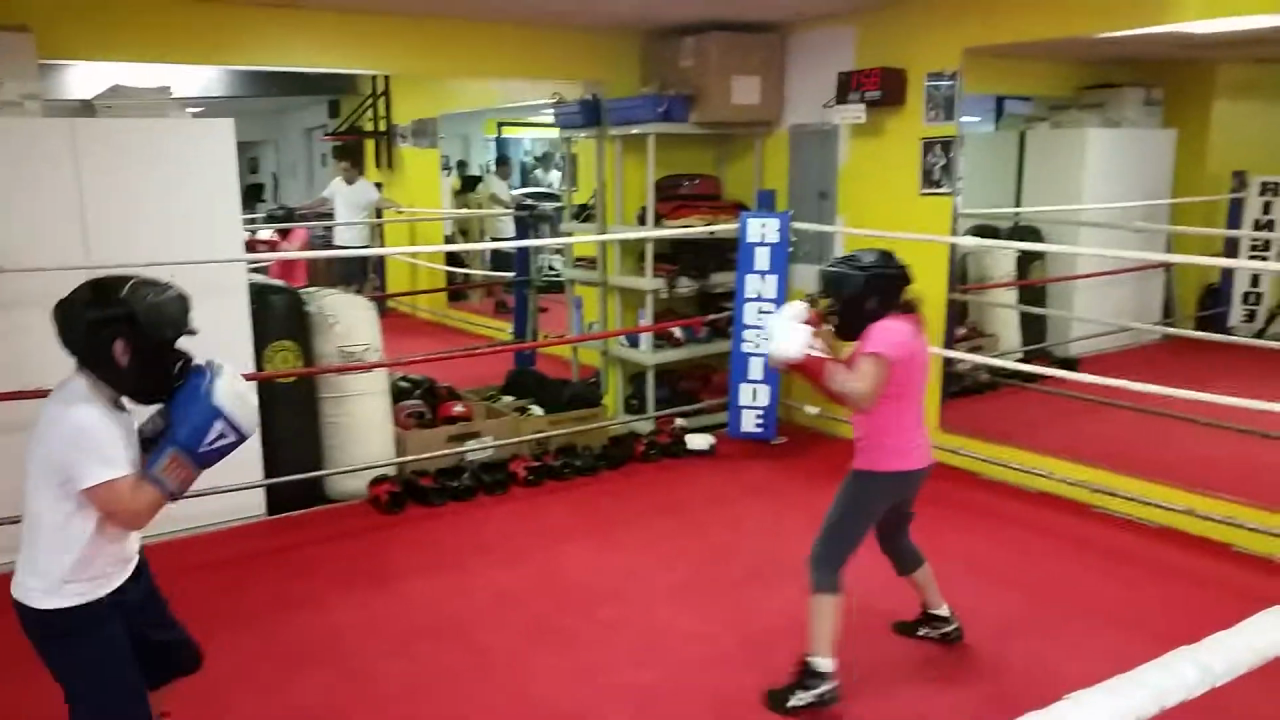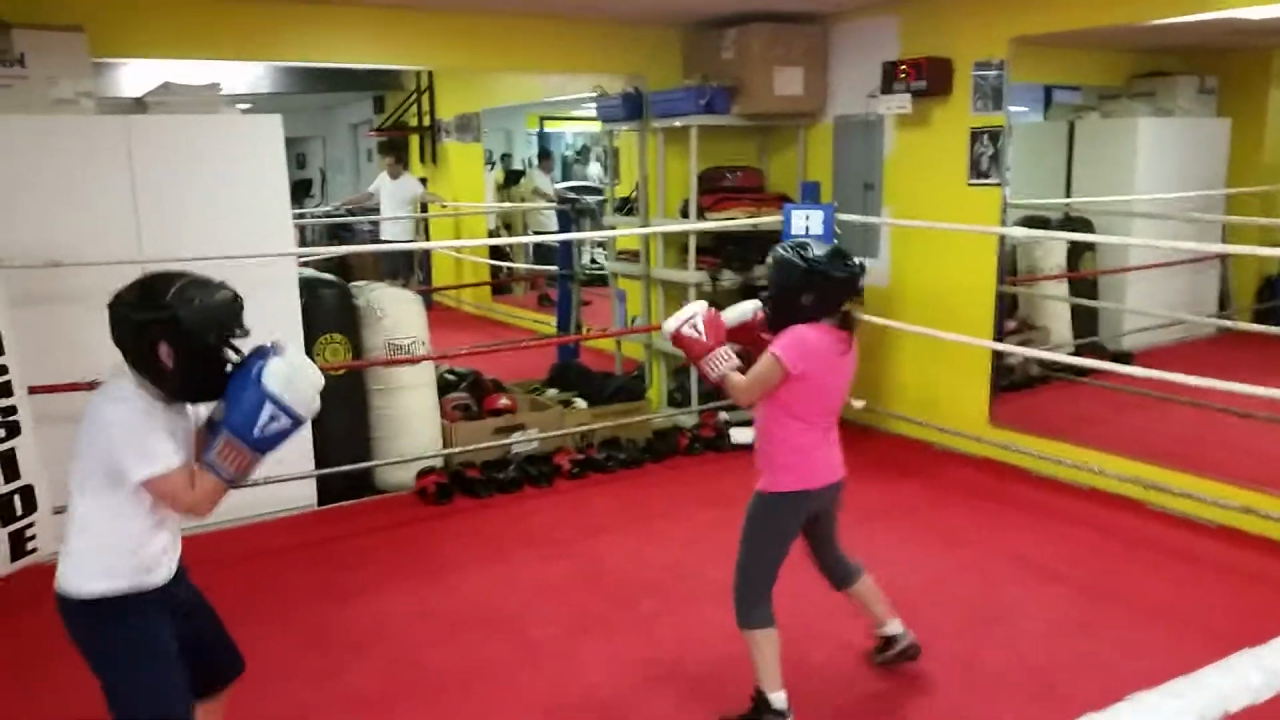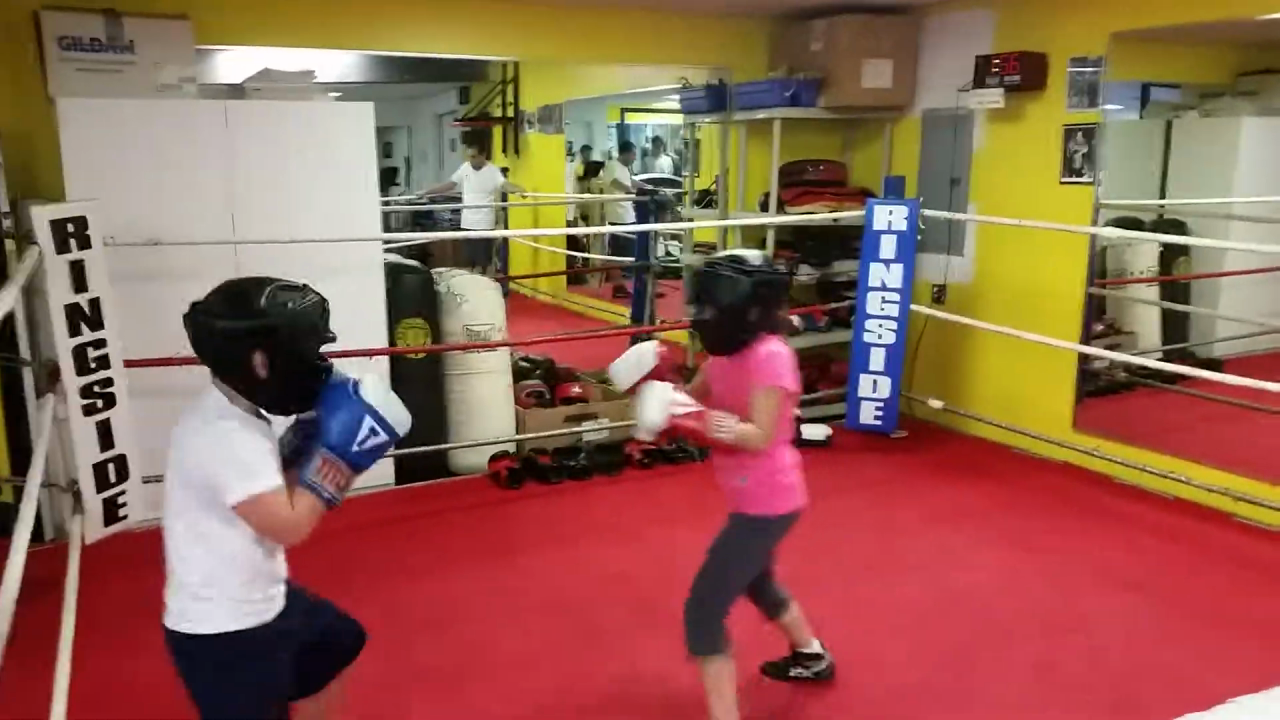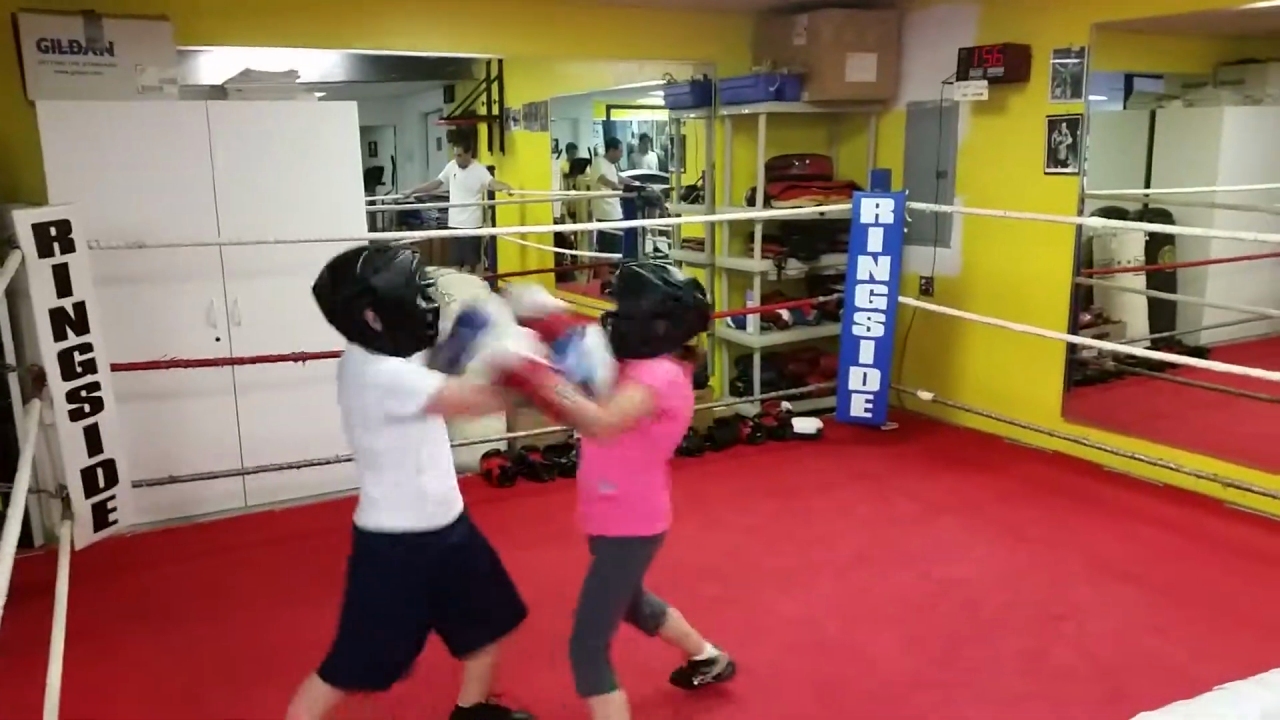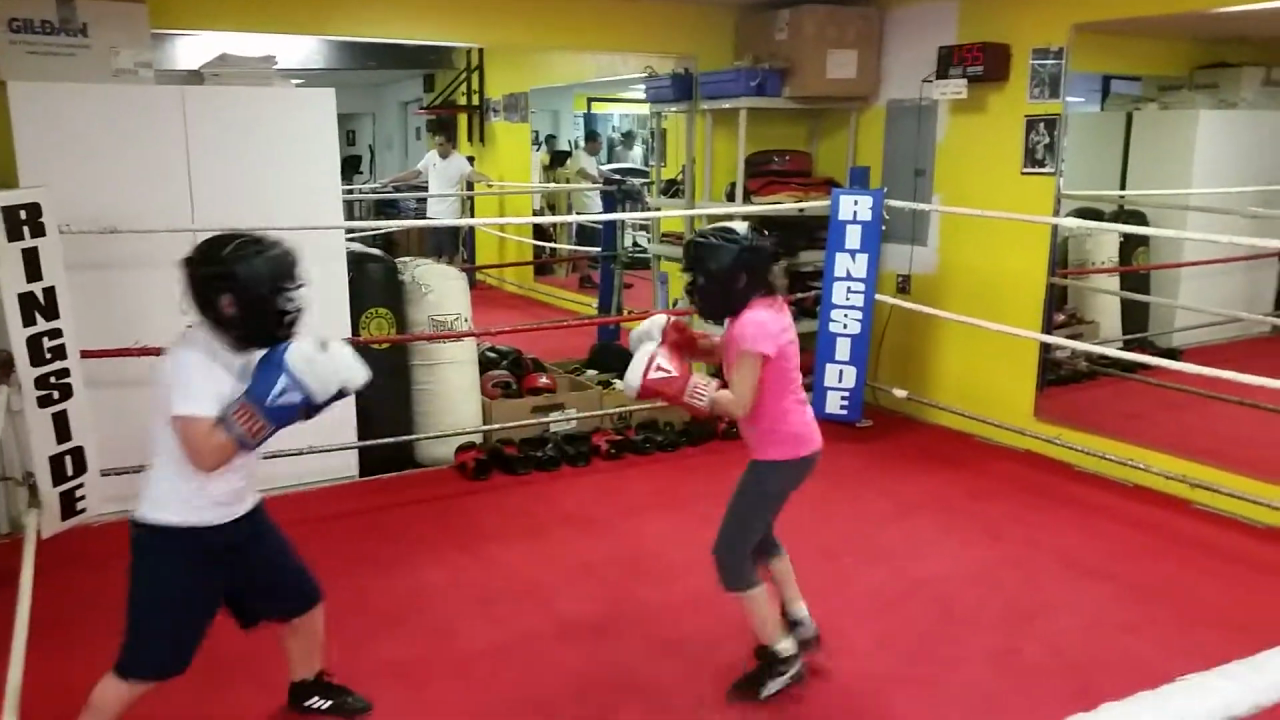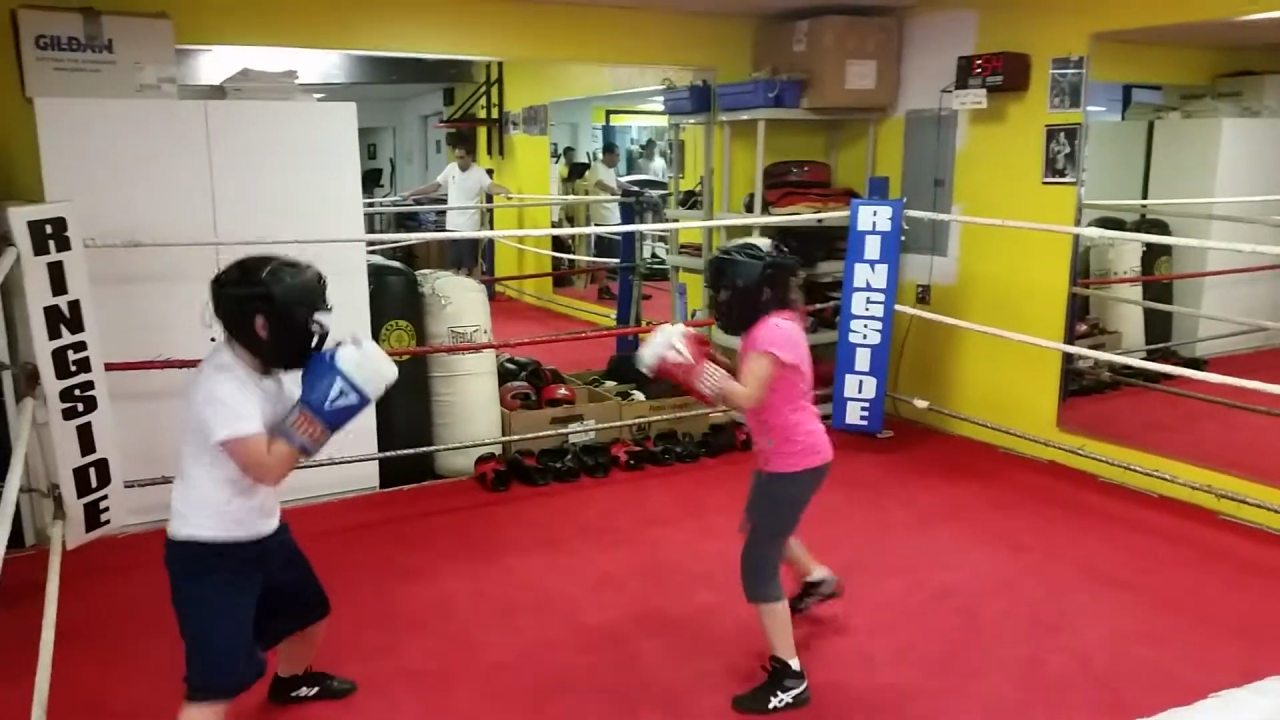
dt=0.7s
person 1, frame 1
left shoulder: (883, 332)
right shoulder: (903, 325)
left elbow: (861, 395)
right elbow: (847, 375)
left wrist: (817, 364)
right wrist: (814, 341)
left hip: (882, 466)
right hip: (913, 461)
left knee: (825, 558)
right knee: (894, 538)
left ankle: (817, 677)
right ankle: (940, 617)
person 1, frame 2
left shoulder: (797, 340)
right shoulder: (842, 337)
left elbow: (745, 394)
left wrist: (708, 348)
right wrist: (761, 341)
left hip: (787, 483)
right hip: (827, 477)
left knee: (751, 589)
right knee: (830, 558)
right ankle: (895, 634)
person 1, frame 3
left shoulder: (769, 358)
right shoulder: (734, 354)
left elbow: (758, 438)
right elbow: (704, 403)
left wrist: (687, 419)
right wrist: (659, 379)
left hip: (767, 505)
right hip: (758, 500)
left knee: (702, 614)
right knee: (754, 581)
right ankle: (813, 656)
person 1, frame 4
left shoulder: (659, 375)
right shoulder: (641, 363)
left elbow: (601, 423)
left wrist: (535, 379)
right wrist: (561, 331)
left hip: (628, 526)
right hip: (614, 519)
left knee: (588, 649)
right knee: (630, 603)
right ankle: (707, 658)
person 1, frame 5
left shoulder: (752, 326)
right shoulder: (763, 308)
left elbow: (739, 406)
right elbow: (724, 354)
left wrist: (681, 385)
right wrist: (684, 341)
left hip: (783, 451)
right hip: (782, 444)
left knee: (730, 553)
right knee: (754, 533)
left ankle: (780, 659)
right ankle: (797, 625)
person 1, frame 6
left shoulder: (773, 332)
right shoulder: (774, 324)
left elbow: (745, 397)
right elbow: (741, 381)
left wrist: (689, 366)
right wrist: (690, 362)
left hip: (797, 462)
right hip: (793, 455)
left knee: (757, 563)
right knee: (763, 521)
left ankle: (789, 677)
right ankle: (817, 577)
person 2, frame 1
left shoulder: (97, 397)
right shoulder: (80, 420)
left elbow: (133, 464)
right elbow: (129, 511)
left wrist: (172, 420)
right wrist: (191, 437)
left hip: (117, 575)
right hip: (70, 602)
left knee: (173, 659)
person 2, frame 2
left shoulder: (158, 393)
right shoulder: (127, 414)
left elbow: (193, 456)
right elbow: (194, 498)
left wrist: (236, 408)
right wrist: (247, 427)
left hip: (157, 577)
right hip: (108, 597)
left knee: (215, 671)
person 2, frame 3
left shoulder: (232, 410)
right shoulder: (223, 434)
left elbow: (268, 480)
right elbow: (289, 525)
left wrist: (311, 432)
right wrist: (340, 448)
left hip: (262, 605)
right hip: (224, 632)
left knee: (340, 643)
person 2, frame 4
left shoulder: (382, 359)
right shoulder: (379, 374)
right elbow: (472, 401)
left hip: (444, 525)
right hip: (396, 542)
left knee: (495, 619)
right knee: (350, 669)
person 2, frame 5
left shoulder: (237, 347)
right shoulder: (189, 361)
left elbow: (241, 420)
right elbow: (206, 454)
left wrist: (310, 390)
right wrist: (265, 399)
left hip: (237, 517)
right hip: (176, 533)
left knee: (302, 599)
right knee: (148, 661)
person 2, frame 6
left shoulder: (260, 366)
right shoulder: (222, 383)
left elbow: (281, 433)
right elbow: (268, 468)
left wrist: (324, 397)
right wrist: (321, 407)
left hip: (261, 534)
right hip: (211, 549)
left knee: (309, 613)
right knee: (220, 680)
left ankle: (291, 680)
